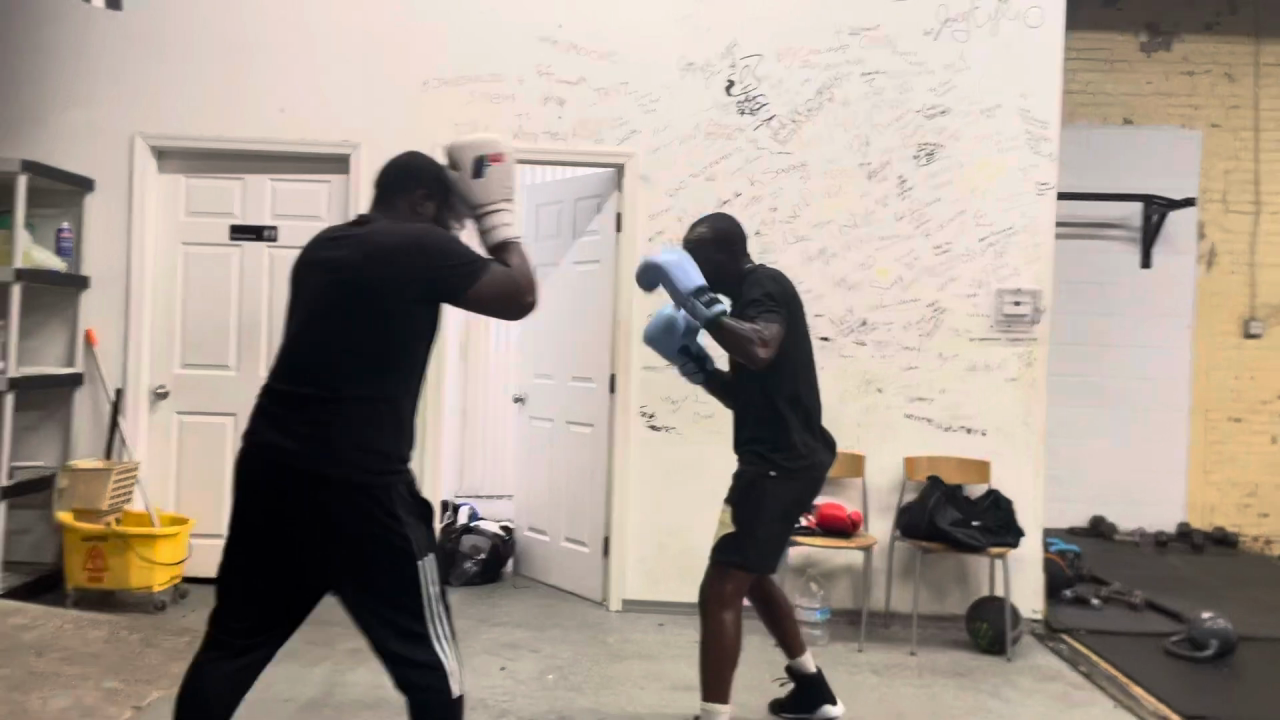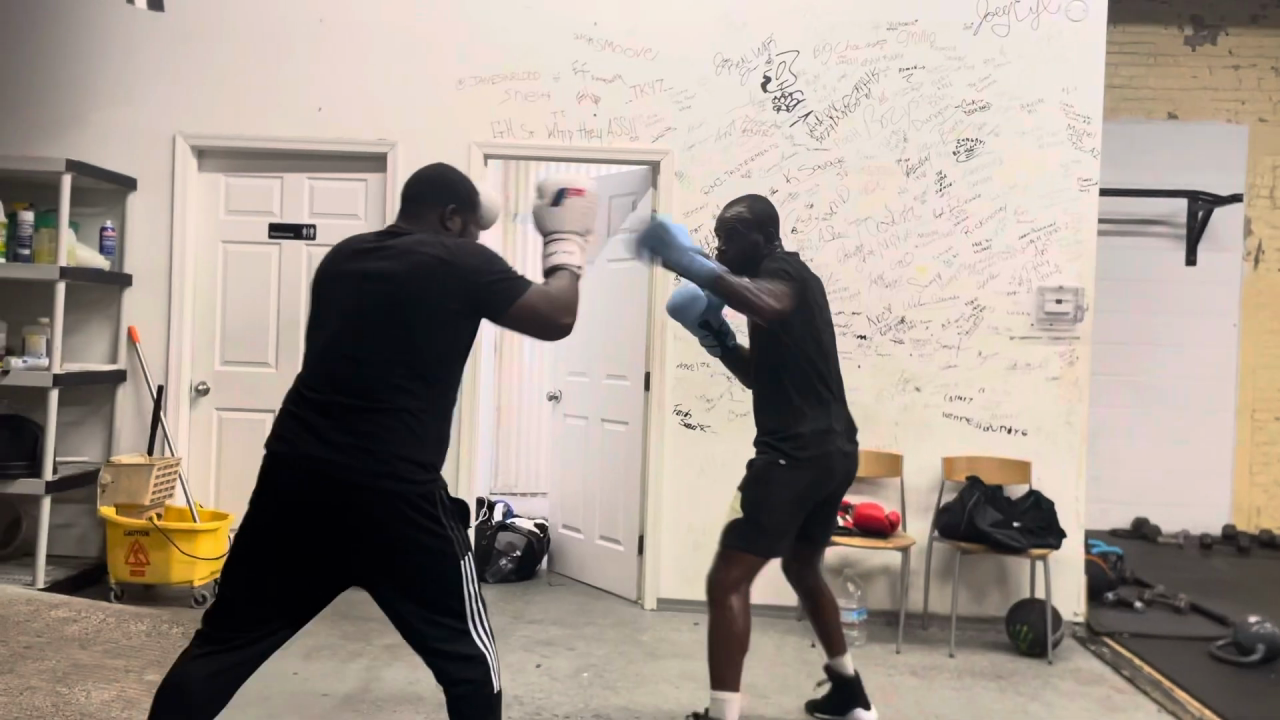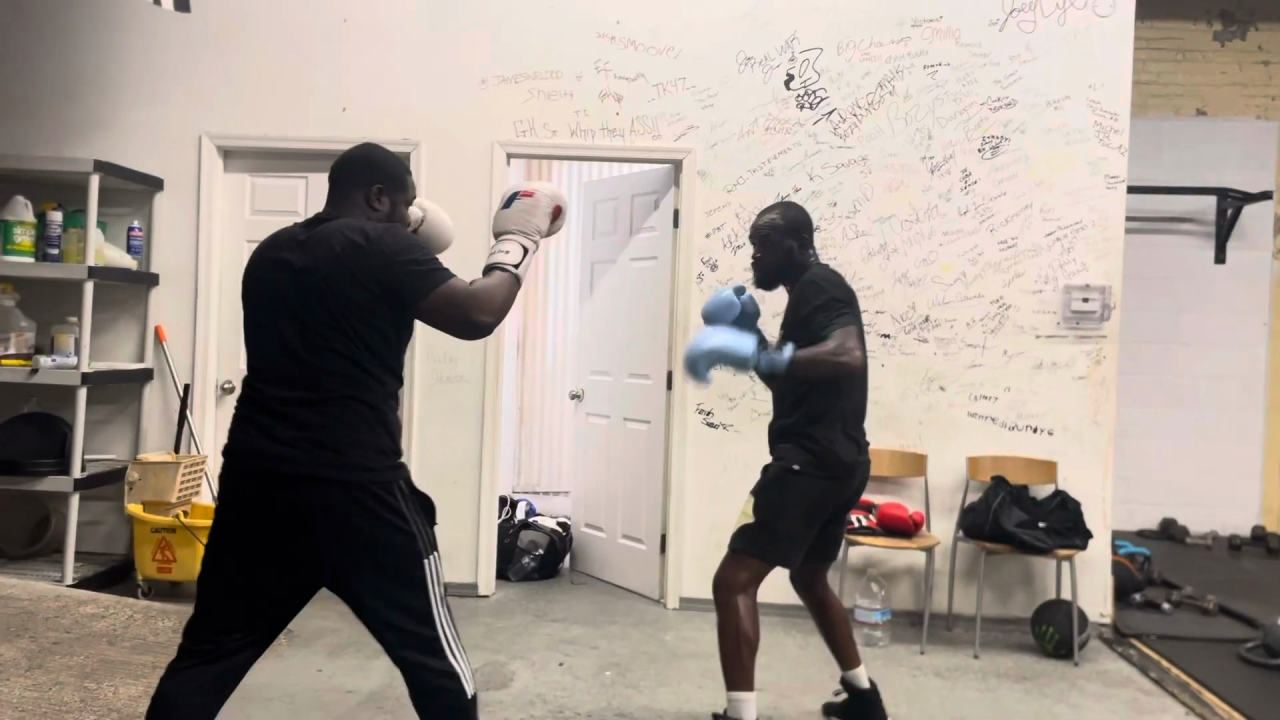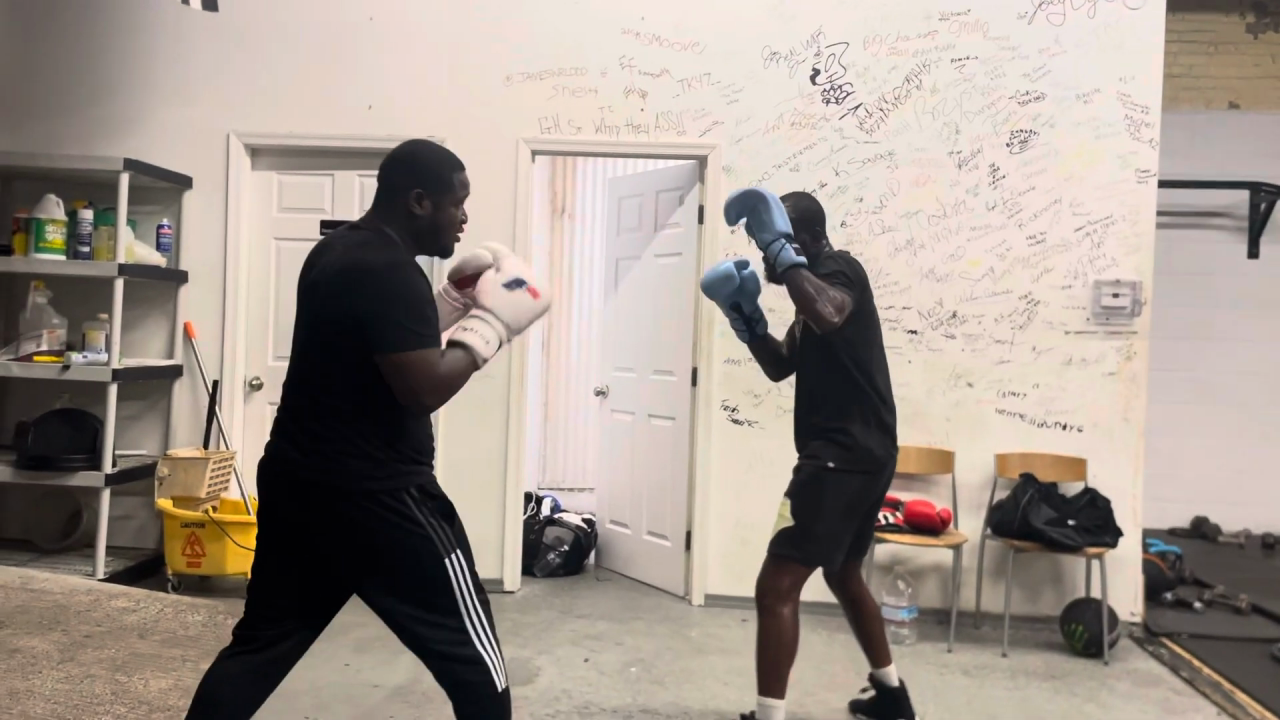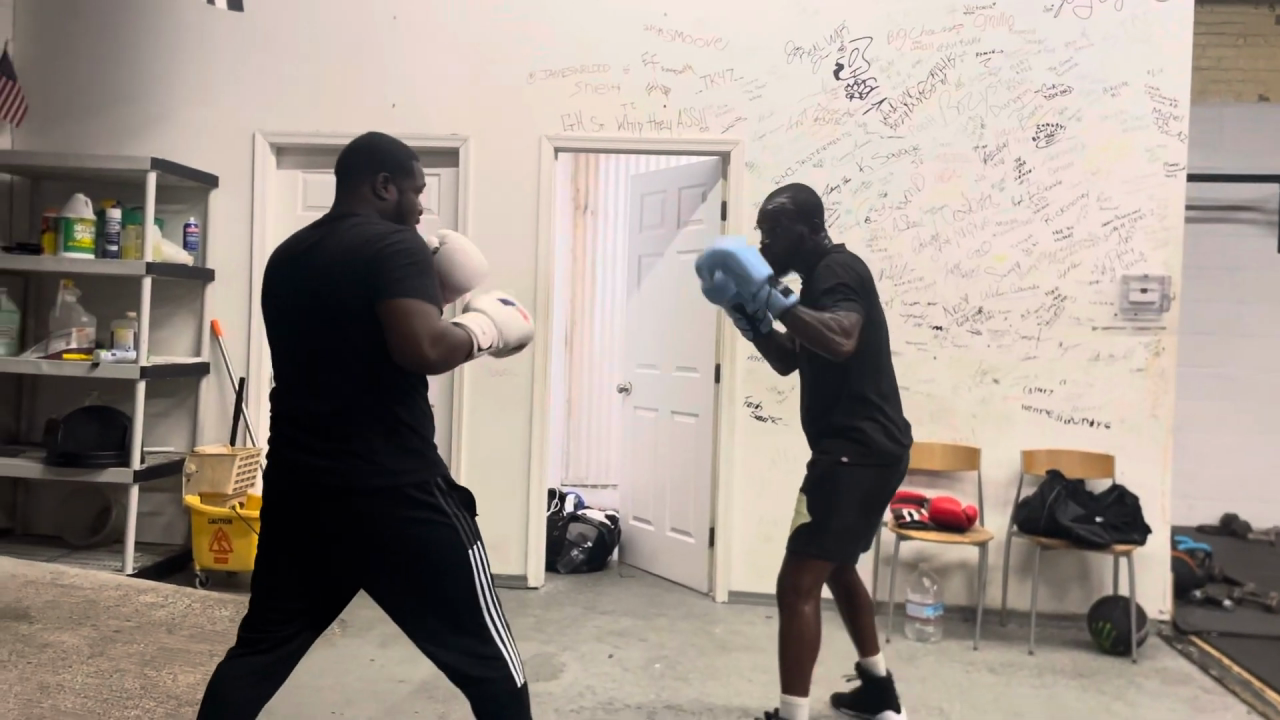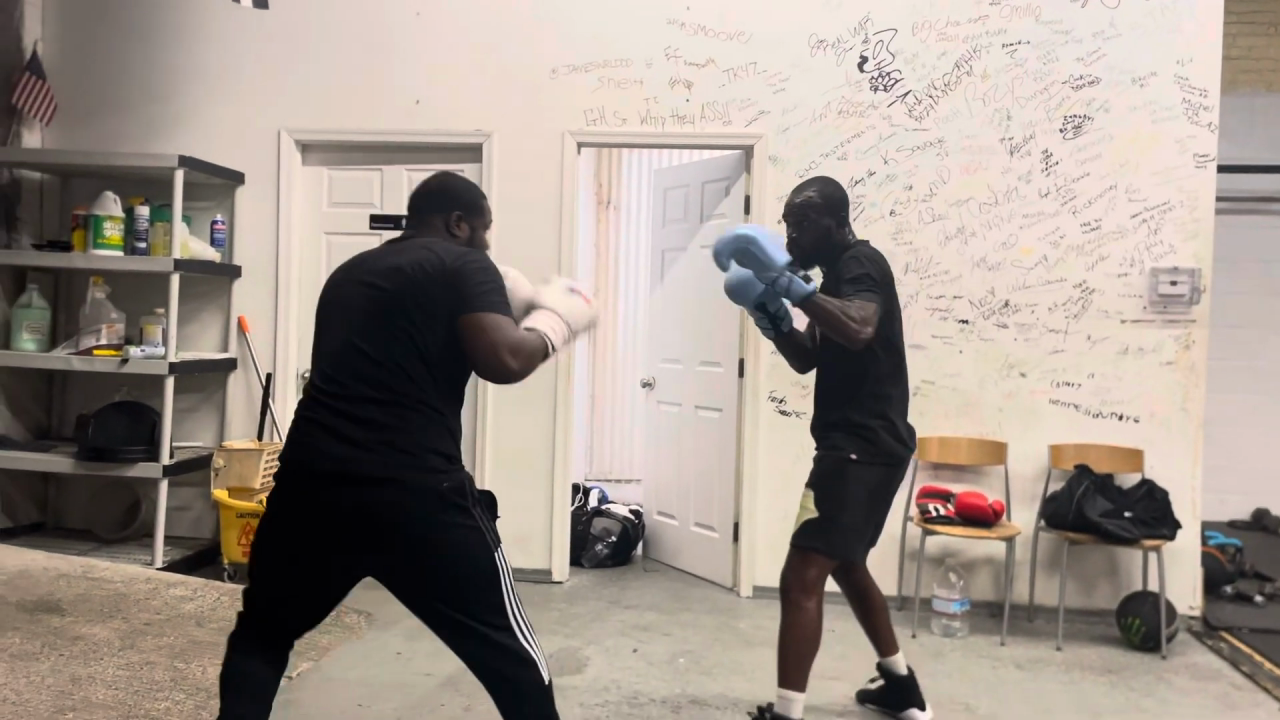
dt=0.4s
person 1, frame 1
left shoulder: (324, 248)
right shoulder: (422, 250)
right elbow: (518, 297)
right wrist: (498, 210)
left hip: (269, 466)
right hip: (357, 483)
left knee: (233, 641)
right knee: (424, 659)
person 1, frame 2
left shoulder: (343, 258)
right shoulder: (459, 265)
right elbow: (555, 317)
right wrist: (567, 241)
left hip: (295, 474)
right hip: (394, 491)
left knee: (225, 642)
right knee: (467, 661)
person 1, frame 3
left shoulder: (271, 254)
right shoulder: (383, 247)
right elbow: (476, 315)
right wrist: (516, 241)
left hip: (255, 479)
right hip: (354, 487)
left knee: (209, 651)
right knee: (432, 660)
person 1, frame 4
left shoulder: (335, 252)
right shoulder: (391, 271)
right elbow: (423, 387)
left wrist: (452, 306)
right wrist: (492, 322)
left hip: (297, 483)
right hip: (379, 495)
left knee: (259, 646)
right knee: (470, 657)
person 1, frame 5
left shoulder: (285, 257)
right shoulder: (392, 246)
right elbow: (423, 350)
right wrist: (485, 326)
left hip: (297, 485)
right hip: (396, 488)
left knee: (261, 647)
right knee: (486, 658)
person 1, frame 6
left shoulder: (349, 273)
right shoulder: (464, 267)
right elbow: (503, 361)
right wrist: (554, 318)
left hip: (312, 475)
right hip: (414, 487)
left knee: (262, 634)
right knee: (508, 653)
person 2, frame 1
left shoulder: (767, 287)
right shoulder: (751, 295)
left elbow: (760, 351)
right elbow: (740, 392)
left wrist: (697, 300)
right wrist: (691, 359)
left hip: (778, 464)
right hip: (783, 459)
left knee: (718, 592)
right knee: (749, 576)
person 2, frame 2
left shoulder: (786, 272)
right shoulder: (786, 279)
left elbow: (767, 303)
right elbow: (761, 376)
left wrist: (695, 262)
right wrist: (713, 335)
left hip: (794, 457)
right hip: (827, 451)
left knee: (726, 583)
right knee: (803, 567)
person 2, frame 3
left shoulder: (822, 288)
right shoulder: (810, 294)
left elbow: (848, 358)
right elbow: (796, 384)
left wrist: (760, 355)
right wrist: (747, 339)
left hip: (809, 462)
right hip: (839, 462)
left knee: (734, 581)
right knee: (809, 577)
person 2, frame 4
left shoulder: (839, 269)
right shoulder: (818, 279)
left elbow: (826, 316)
right elbow: (780, 366)
left wrist: (779, 250)
right wrist: (745, 315)
left hip: (841, 457)
right hip: (861, 456)
left knee: (777, 586)
right knee: (843, 575)
person 2, frame 5
left shoulder: (840, 271)
right shoulder: (818, 277)
left elbow: (841, 341)
right elbow: (789, 359)
left wrist: (766, 293)
right wrist: (748, 312)
left hip: (857, 452)
right hip: (868, 449)
left knee: (799, 583)
right knee: (837, 566)
person 2, frame 6
left shoulder: (862, 264)
right shoulder: (841, 271)
left elbow: (857, 329)
right elbow: (808, 360)
left wrist: (788, 281)
right wrist: (768, 311)
left hip: (861, 447)
right hip: (872, 445)
left knee: (801, 578)
right knee: (846, 564)
